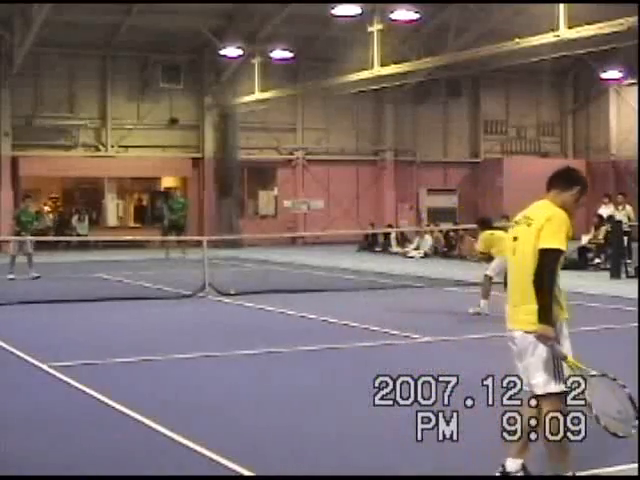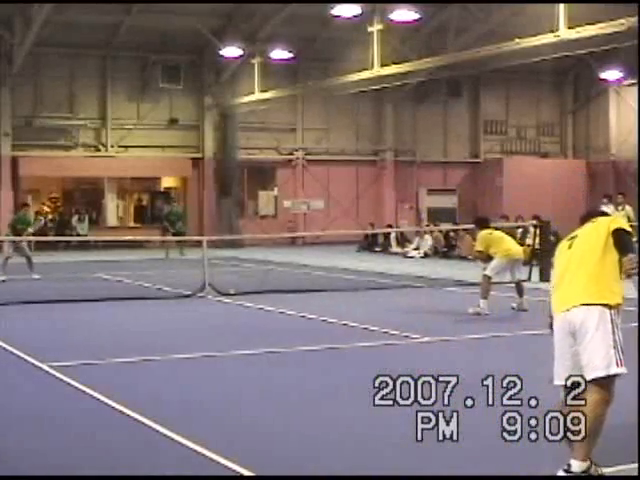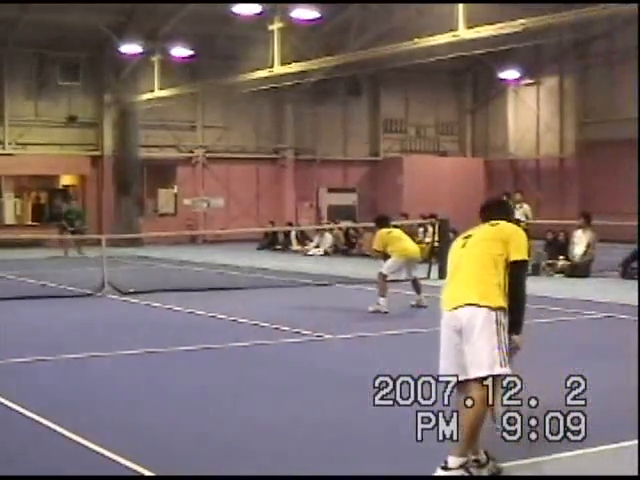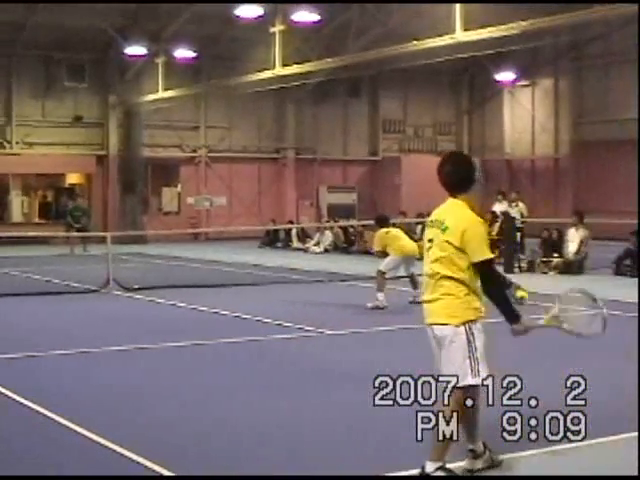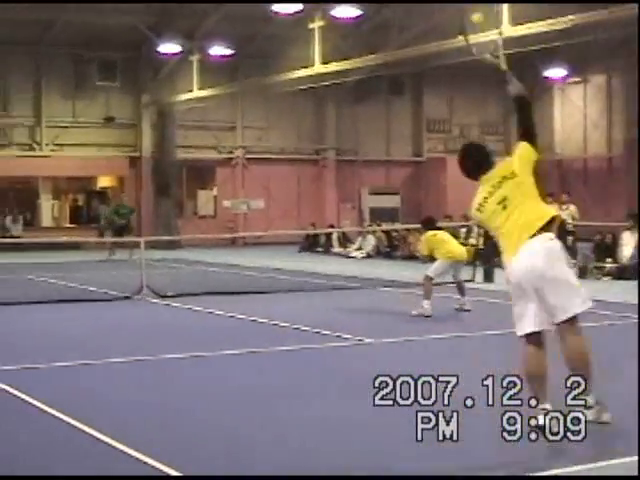
dt=1s
person 1, frame 1
left shoulder: (525, 216)
right shoulder: (556, 218)
right elbow: (544, 273)
right wrist: (545, 320)
left hip: (521, 320)
right hip: (542, 324)
left knee: (538, 396)
right knee: (554, 399)
left ankle: (513, 464)
right ankle: (562, 474)
person 1, frame 2
left shoulder: (565, 243)
right shoulder: (611, 222)
right elbow: (622, 237)
left wrist: (556, 327)
right wrist: (629, 256)
left hip: (562, 311)
right hip: (595, 307)
right knee: (600, 389)
left ankle: (579, 463)
right ankle: (577, 467)
person 1, frame 3
left shoulder: (463, 238)
right shoulder: (512, 232)
right elbow: (516, 282)
right wrist: (514, 330)
left hip: (451, 309)
right hip: (482, 308)
left knee: (466, 389)
right knee: (482, 387)
left ankle: (477, 459)
right ankle: (453, 465)
person 1, frame 4
left shoulder: (438, 216)
right shoulder: (470, 222)
right elbow: (487, 279)
left wrist: (507, 283)
right wrist: (513, 318)
left hip: (437, 313)
right hip: (459, 316)
left knee: (468, 387)
right knee: (460, 392)
left ankle: (477, 451)
right ankle: (433, 466)
person 1, frame 5
left shoulder: (479, 205)
right shoulder: (510, 168)
right elbow: (526, 126)
right wrist: (518, 95)
left hip: (516, 266)
right hip: (542, 249)
left knee: (532, 342)
right knee: (569, 329)
left ankle: (542, 407)
right ankle: (588, 401)
